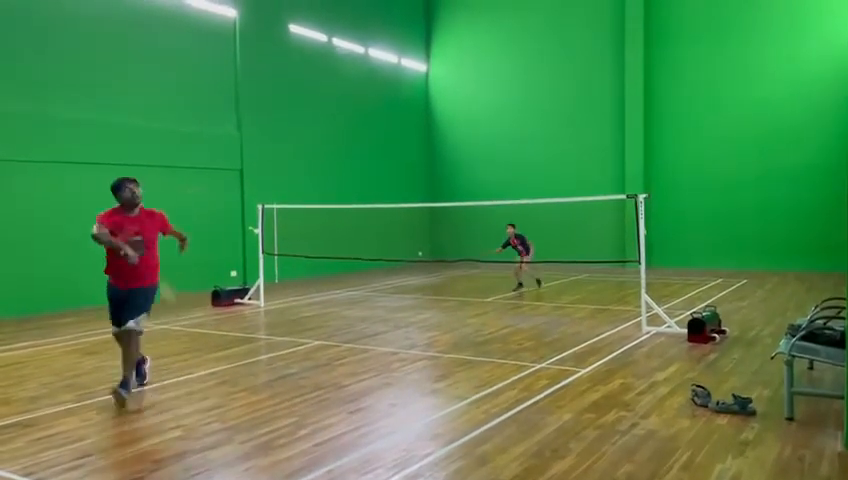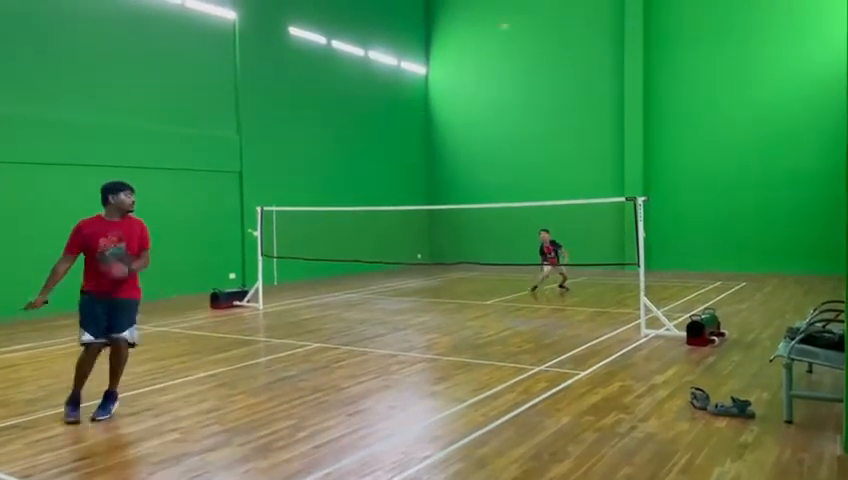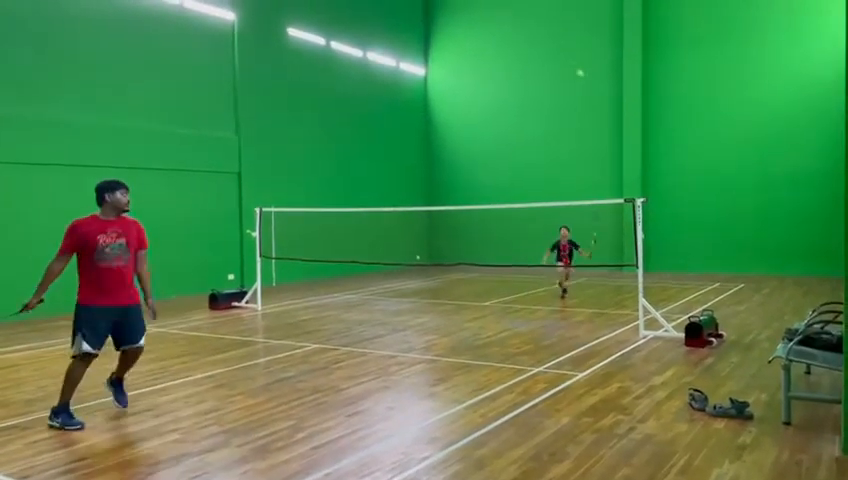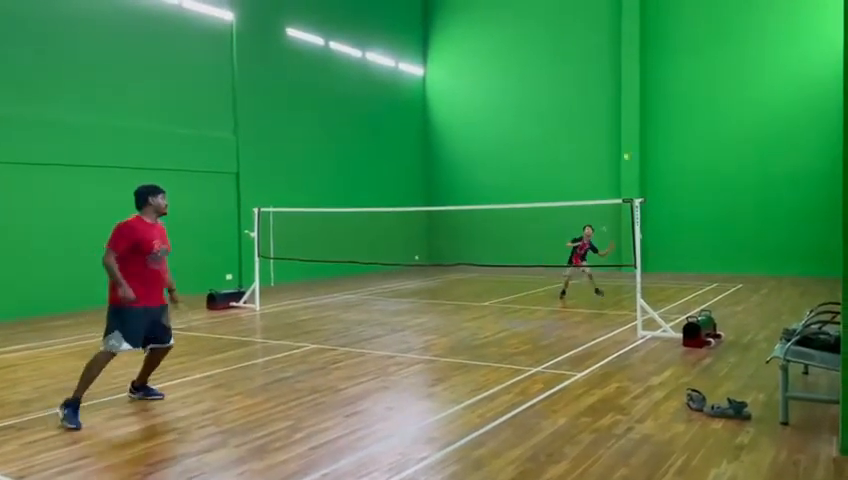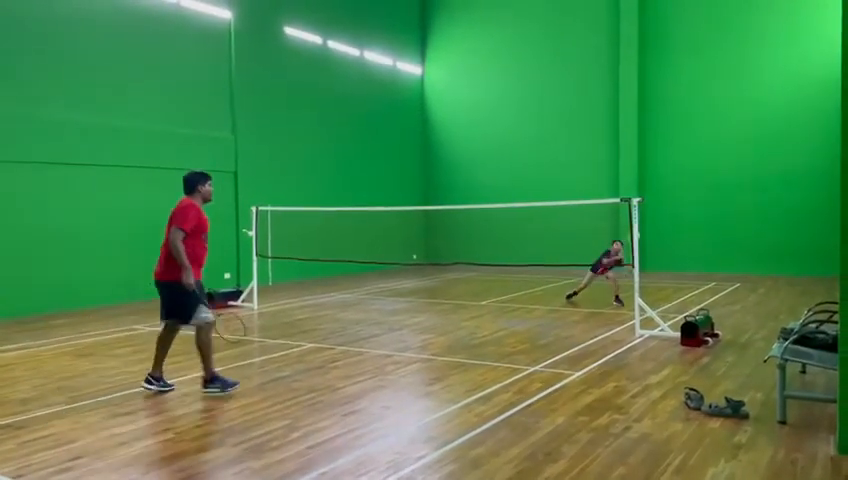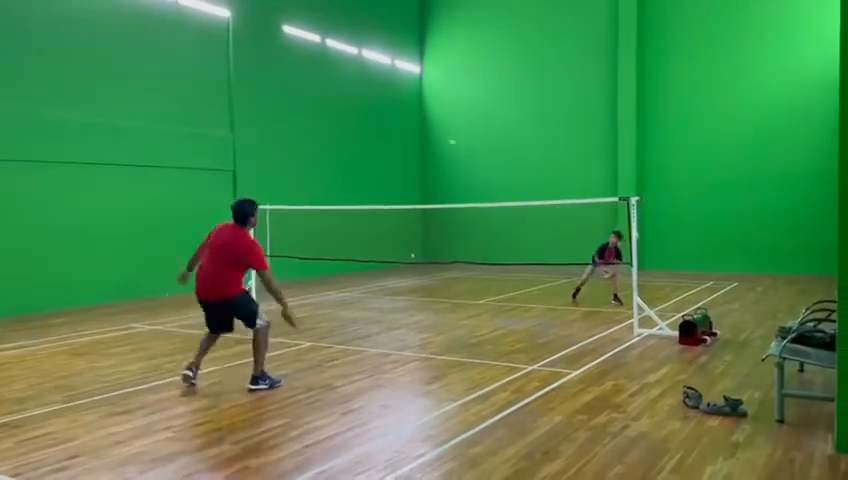
dt=0.3s
person 1, frame 1
left shoulder: (155, 217)
right shoulder: (108, 217)
left elbow: (170, 230)
right elbow: (97, 234)
left wrist: (183, 238)
right wrist: (121, 246)
left hip: (144, 285)
right hip: (118, 284)
left knee: (132, 330)
right knee: (122, 334)
left ankle: (126, 384)
right ankle: (140, 361)
person 1, frame 2
left shoulder: (138, 226)
right shoulder: (85, 227)
left elbow: (145, 259)
right elbow: (65, 262)
left wrist: (126, 269)
right wrist: (43, 294)
left hip: (126, 296)
right hip: (94, 295)
left knee: (121, 342)
right knee: (93, 346)
left ankle: (111, 396)
right ankle: (73, 400)
person 1, frame 3
left shoulder: (134, 227)
right shoulder: (80, 227)
left elbow: (141, 263)
right elbow: (59, 262)
left wrist: (148, 296)
right wrist: (38, 293)
left hip: (127, 303)
right hip: (92, 304)
left knee: (135, 347)
right knee: (84, 355)
left ankle: (116, 380)
right ankle: (60, 411)
person 1, frame 4
left shoulder: (160, 228)
right shoulder: (129, 227)
right elbow: (109, 258)
left wrist: (172, 290)
right wrist: (122, 285)
left hip: (156, 302)
right hip: (128, 304)
left knee: (164, 345)
right knee: (110, 351)
left ankle: (139, 386)
right ankle: (72, 404)
person 1, frame 5
left shoulder: (186, 207)
right shoulder: (189, 208)
right elbow: (174, 240)
right wrist: (186, 269)
left hip: (168, 277)
right hip: (178, 277)
left knee: (172, 325)
right knee: (205, 323)
left ankle: (155, 376)
right ankle: (210, 378)
person 1, frame 6
left shoulder: (220, 230)
right shoulder: (250, 246)
left elbow: (200, 250)
right elbow: (268, 280)
left wrist: (188, 270)
right wrist: (284, 306)
left hip: (203, 292)
right hip: (228, 293)
left knee: (215, 332)
right knee: (261, 325)
left ankle: (192, 367)
right ankle: (258, 377)
